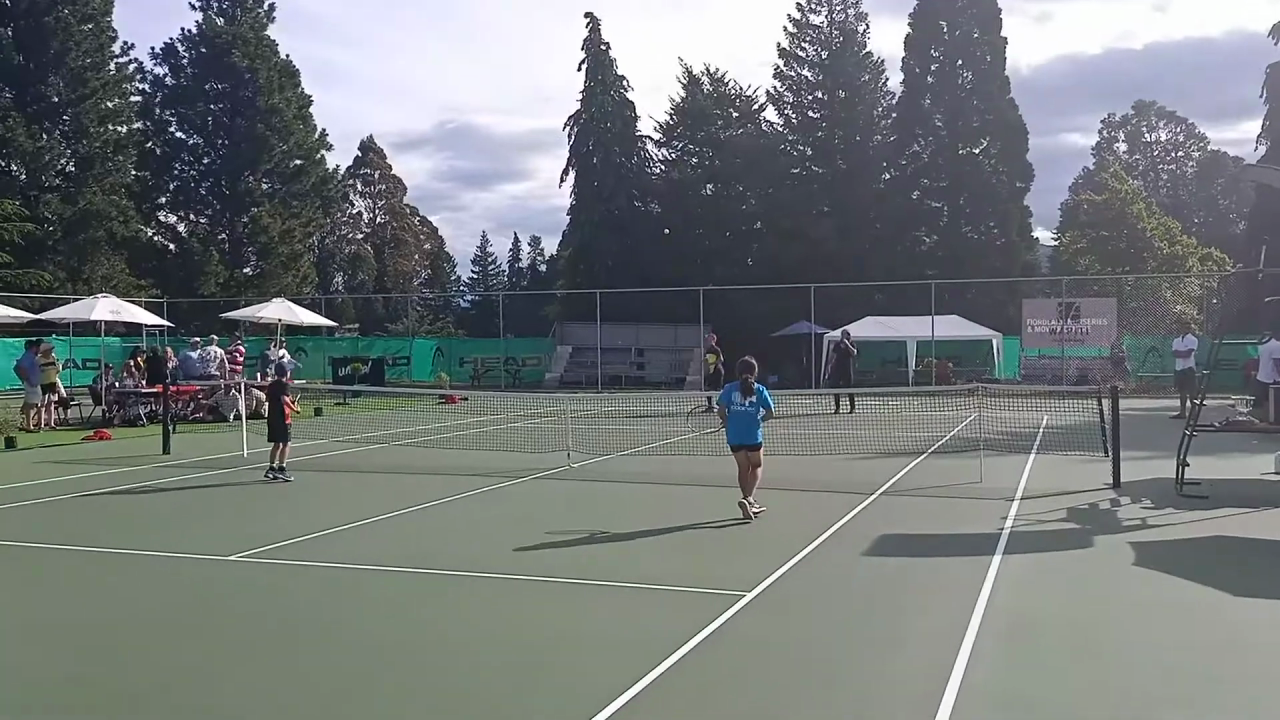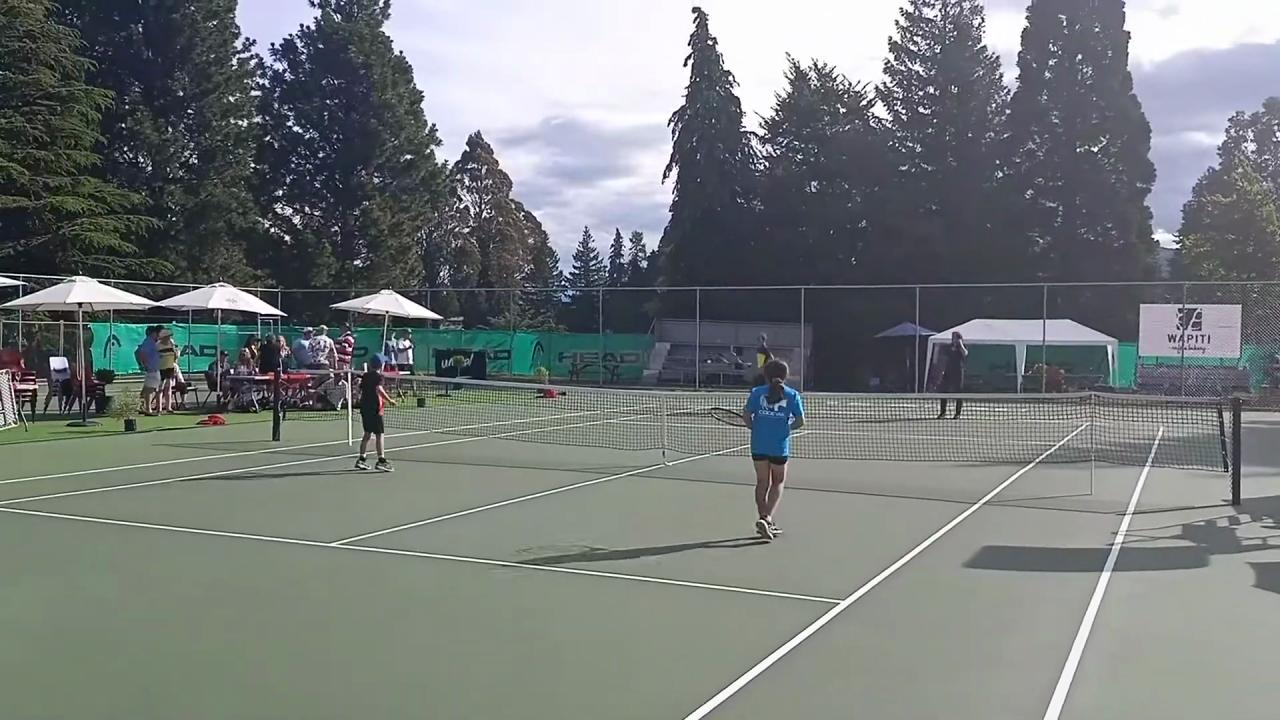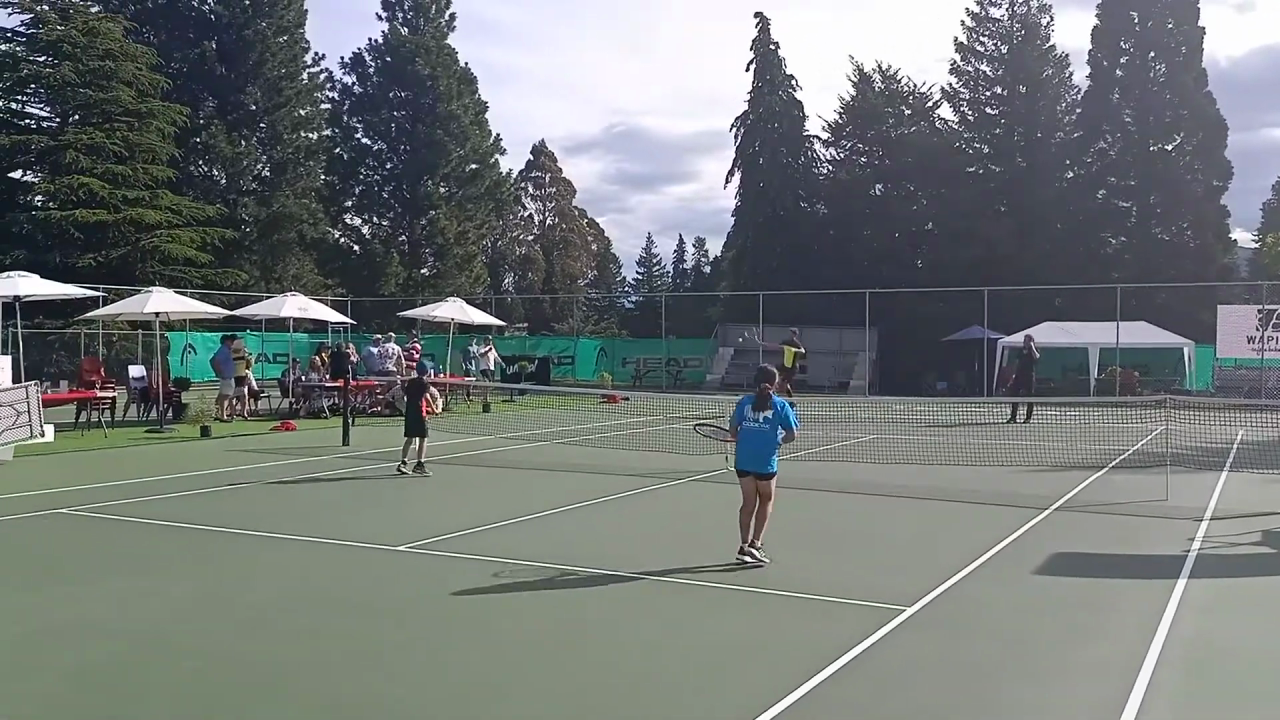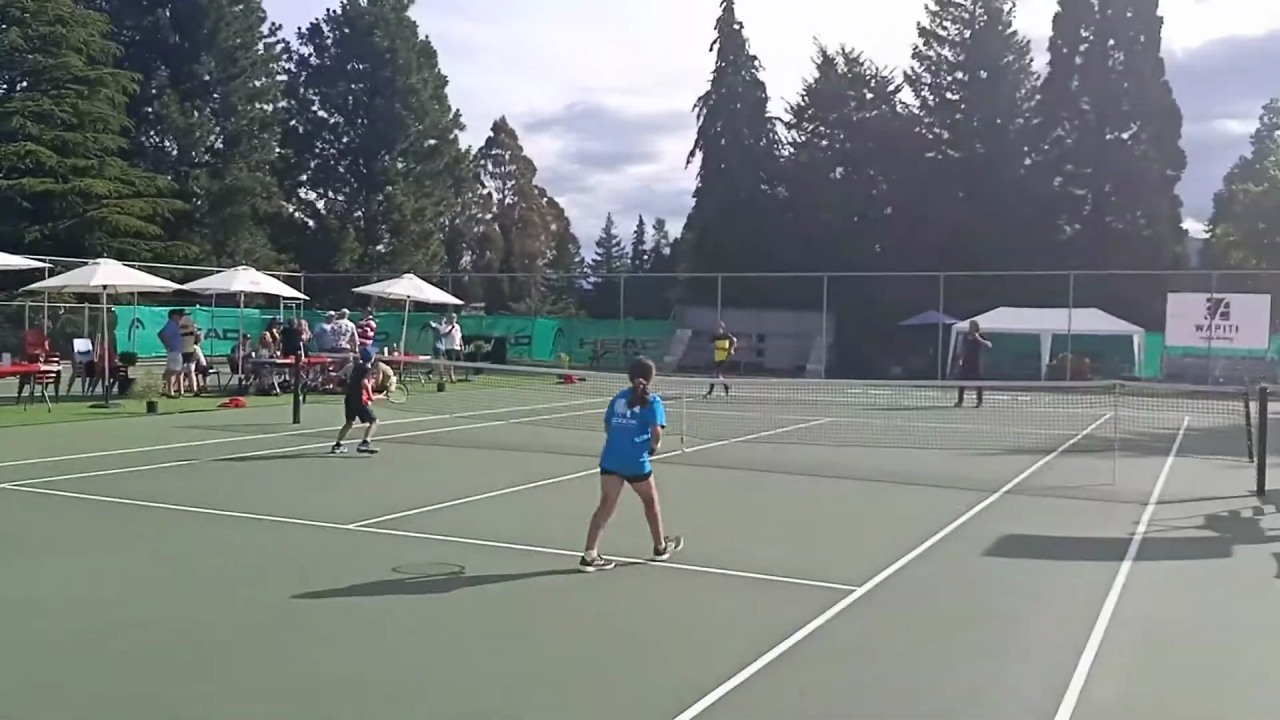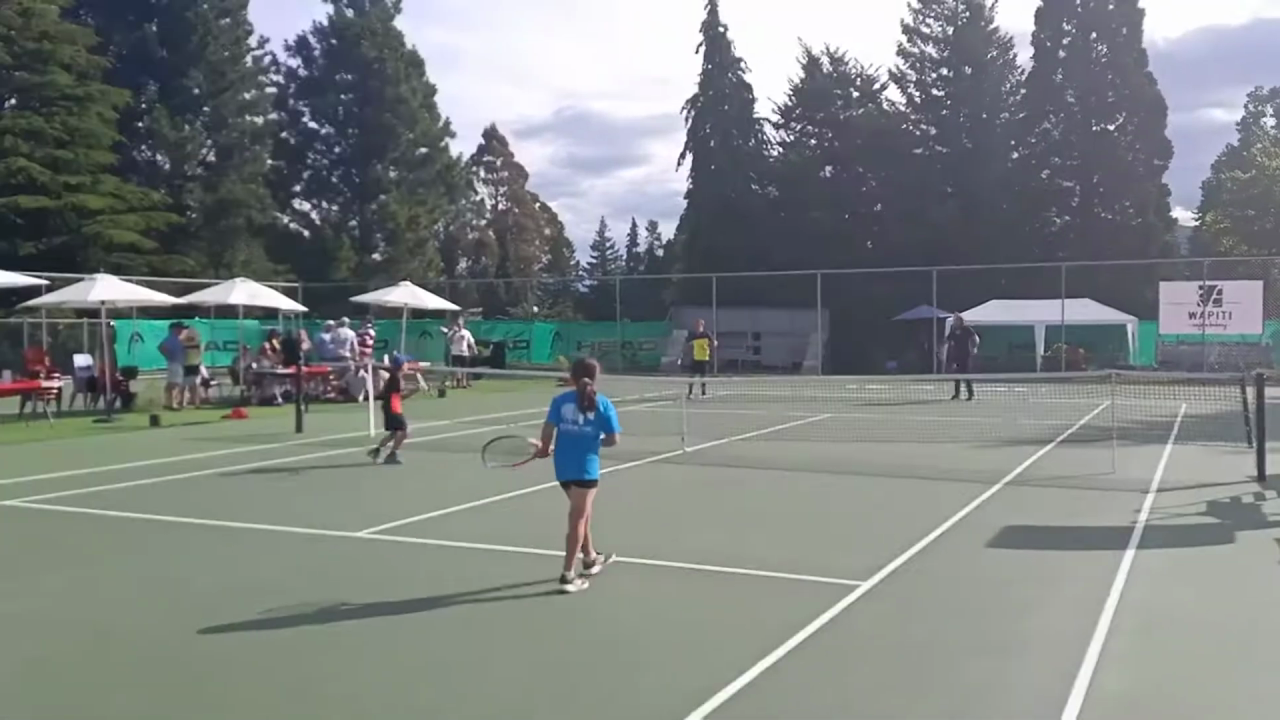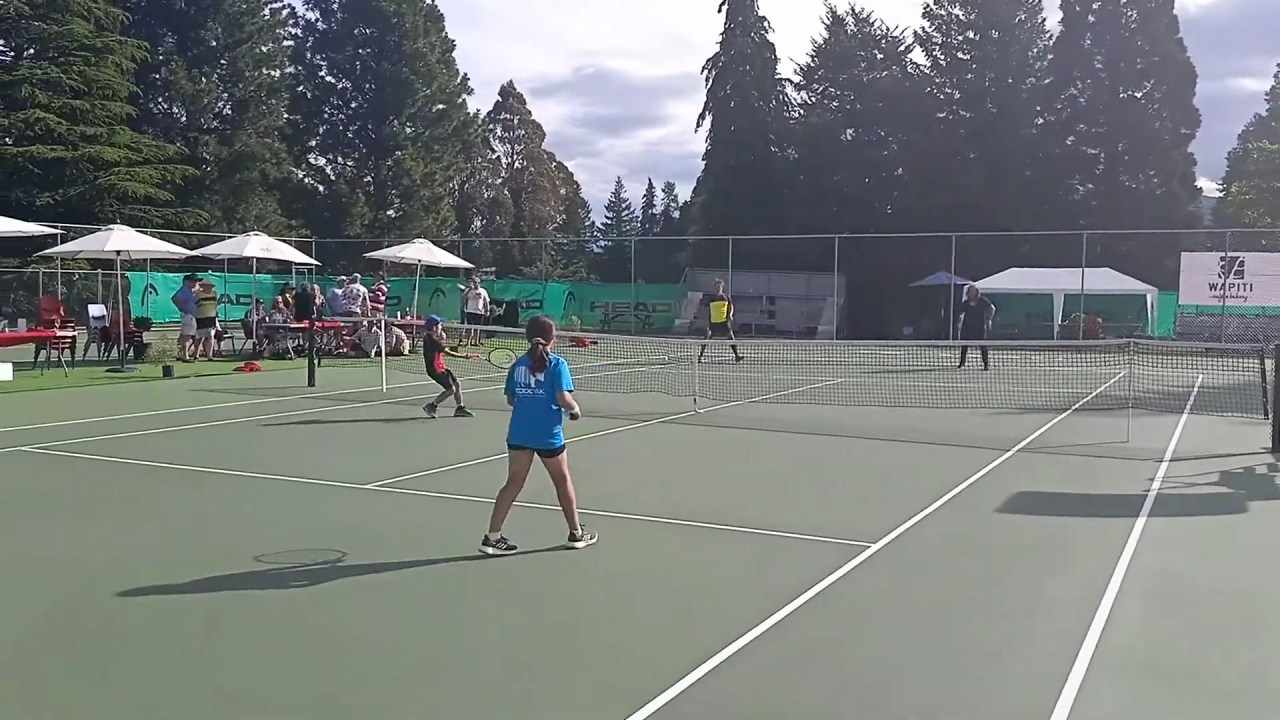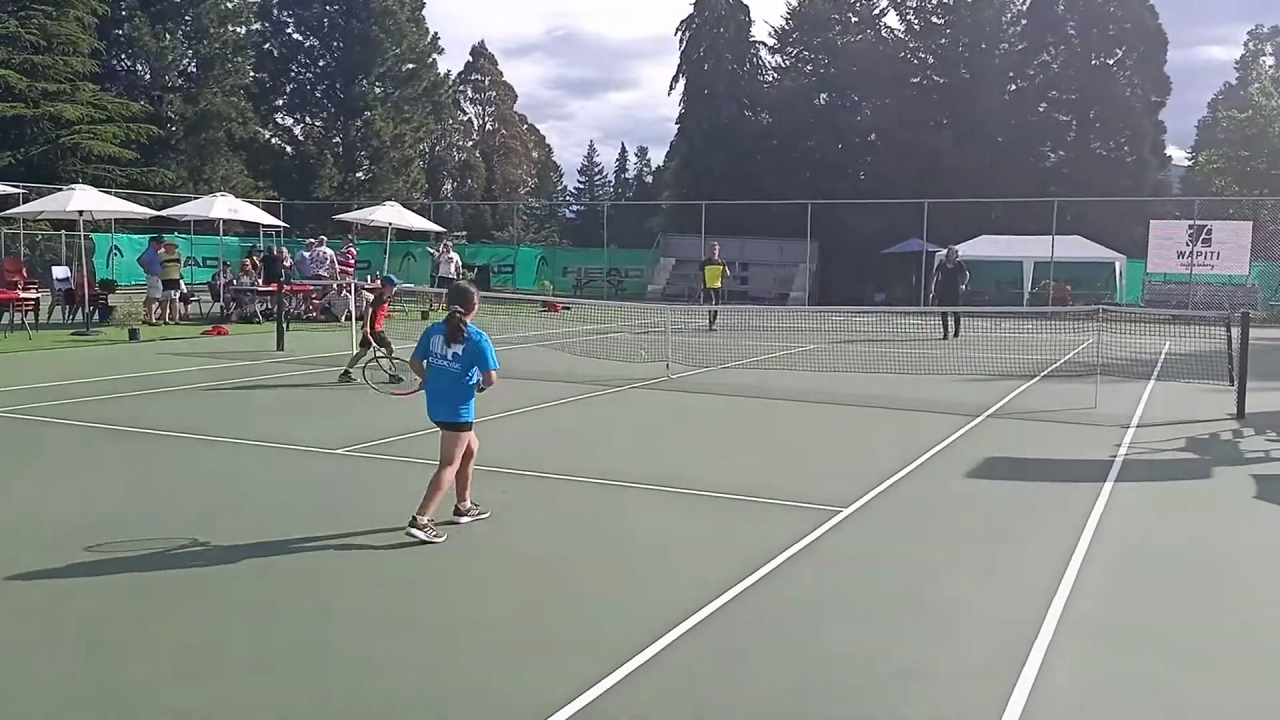
dt=0.5s
person 1, frame 1
left shoulder: (729, 388)
right shoulder: (760, 390)
left elbow: (721, 411)
right elbow: (770, 413)
left wrist: (727, 423)
left hip: (734, 436)
right hip: (752, 435)
left knee: (744, 467)
right knee: (756, 466)
left ankle: (748, 501)
right ankle: (747, 500)
person 1, frame 2
left shoulder: (757, 392)
right shoulder: (792, 394)
left elbow: (746, 416)
right elbow: (800, 421)
left hip: (759, 445)
right hip: (778, 446)
left knee: (763, 482)
right knee: (778, 483)
left ankle: (763, 519)
right ankle: (767, 519)
person 1, frame 3
left shoulder: (744, 402)
right shoulder: (780, 405)
left elbow: (733, 429)
right elbow: (792, 435)
left hip: (743, 459)
right hip: (765, 460)
left knee: (748, 502)
right knee: (765, 501)
left ankle: (745, 547)
right ankle: (756, 545)
person 1, frame 4
left shoulder: (618, 397)
right shoulder: (652, 401)
left elbow: (607, 426)
right elbow: (656, 433)
right wrist: (654, 445)
left hip: (610, 458)
right hip: (635, 461)
left knee: (606, 505)
right knee: (650, 501)
left ankle: (589, 555)
right ankle: (660, 546)
person 1, frame 5
left shoulder: (560, 401)
right shoulder: (603, 404)
left elbow: (547, 430)
right elbow: (612, 440)
left wrist: (544, 448)
left hip: (563, 467)
right hip: (585, 468)
left knee: (580, 514)
right knee: (578, 518)
left ankle: (591, 558)
right ankle: (568, 575)
person 1, frame 6
left shoulder: (518, 364)
right shoulder: (556, 364)
left elbow: (511, 399)
right elbow: (563, 398)
right wrist: (575, 409)
left hip: (518, 433)
right hip: (547, 434)
left knee: (514, 483)
right knee: (562, 481)
left ankle: (492, 537)
right ankle: (576, 533)
person 1, frame 7
left shoulder: (433, 331)
right shoulder: (479, 339)
left elbow: (415, 363)
right elbow: (489, 380)
right wrist: (480, 384)
left hip: (436, 405)
right hip: (457, 409)
left knee: (470, 449)
right knee: (449, 465)
left ankle: (464, 506)
right ankle: (420, 520)
